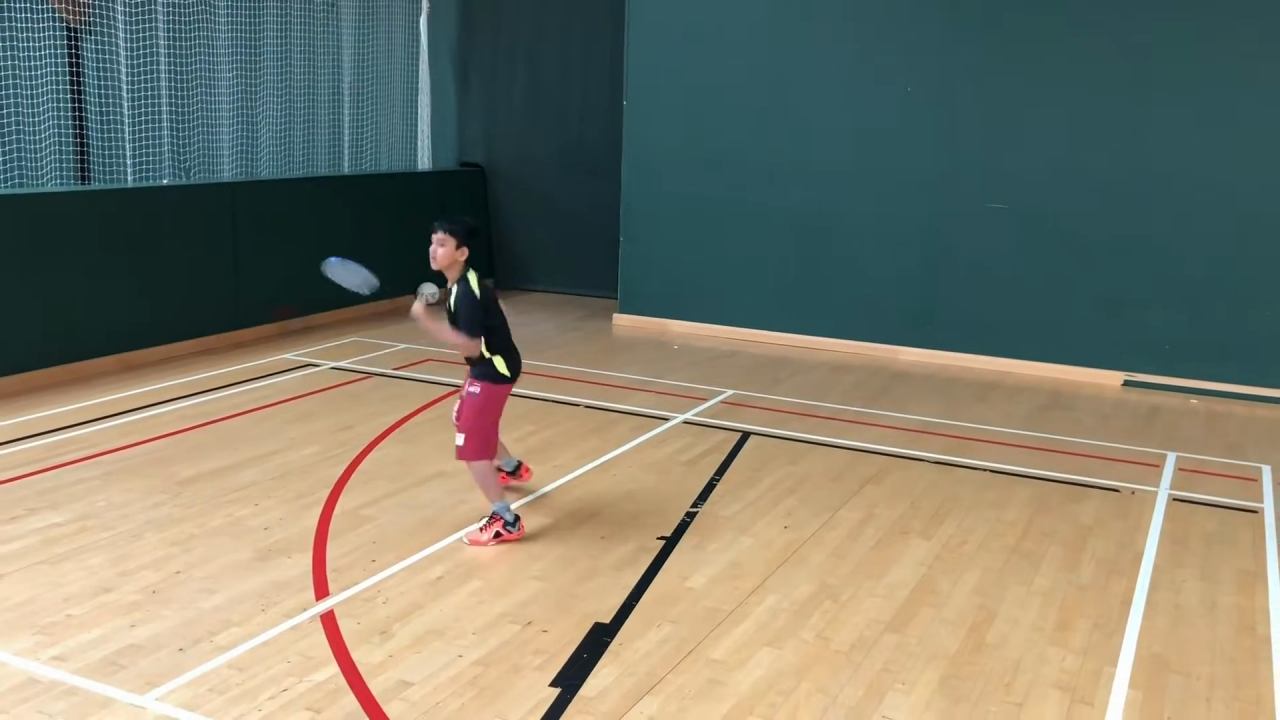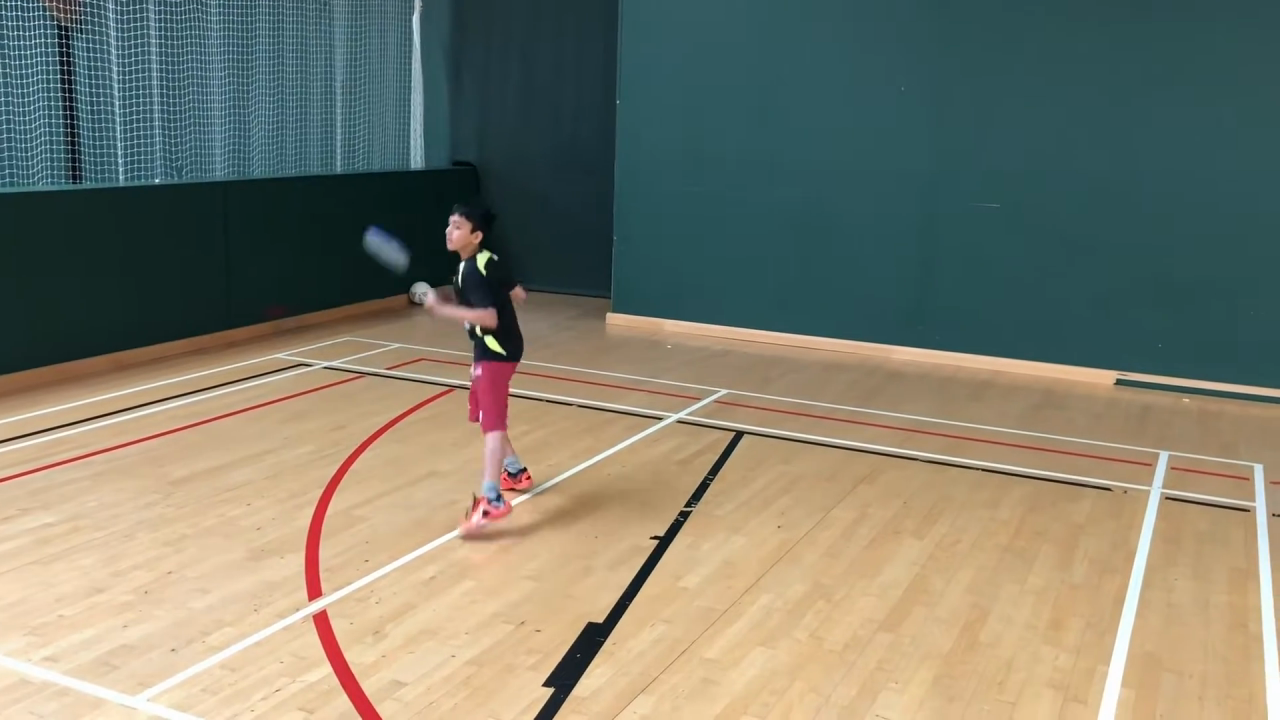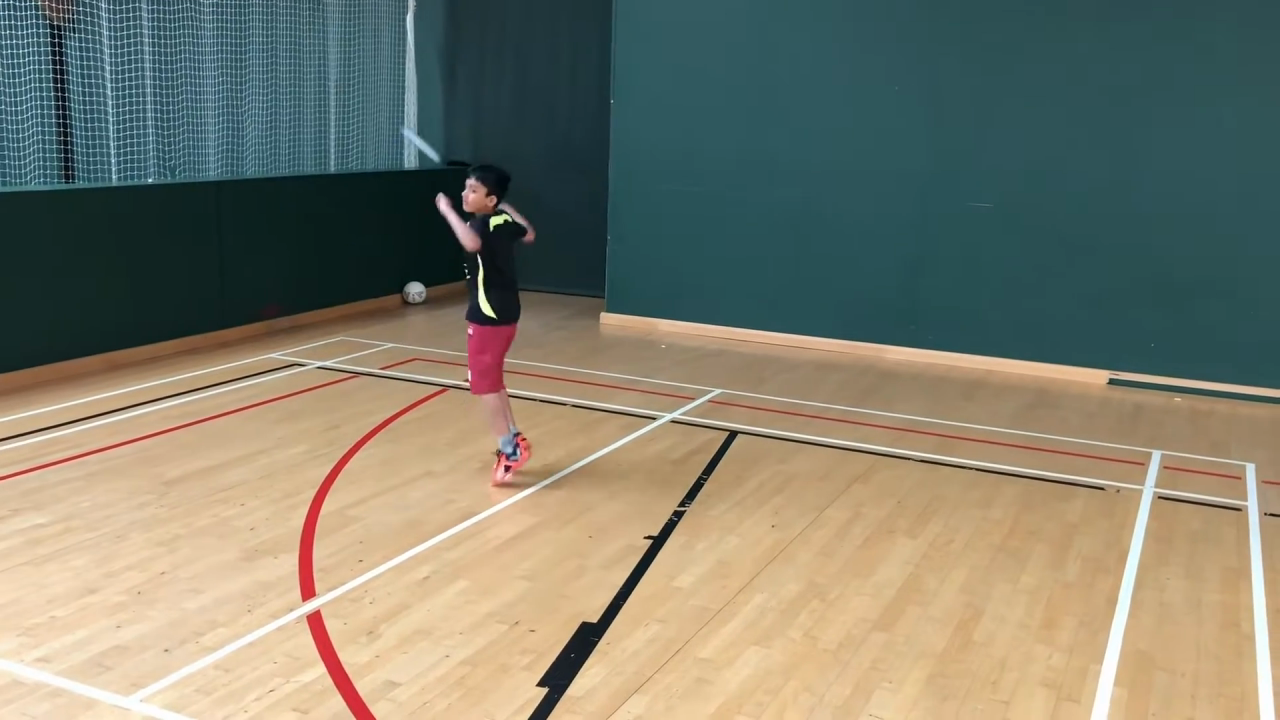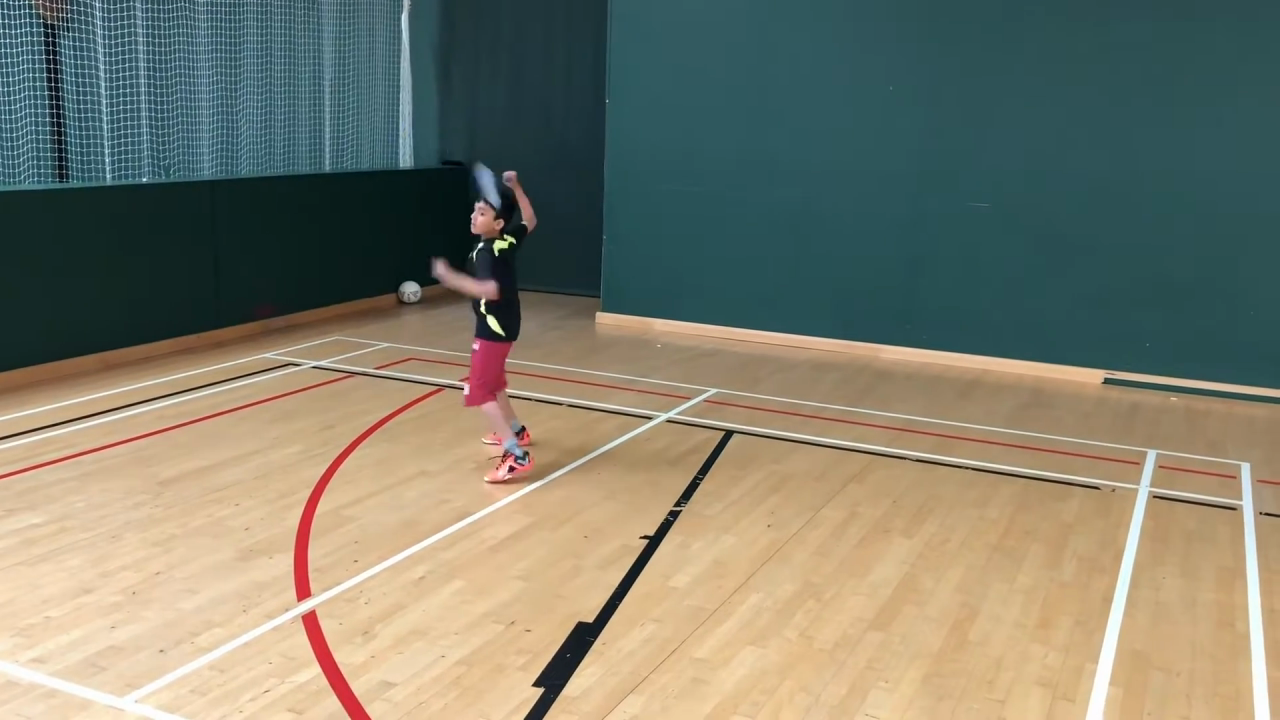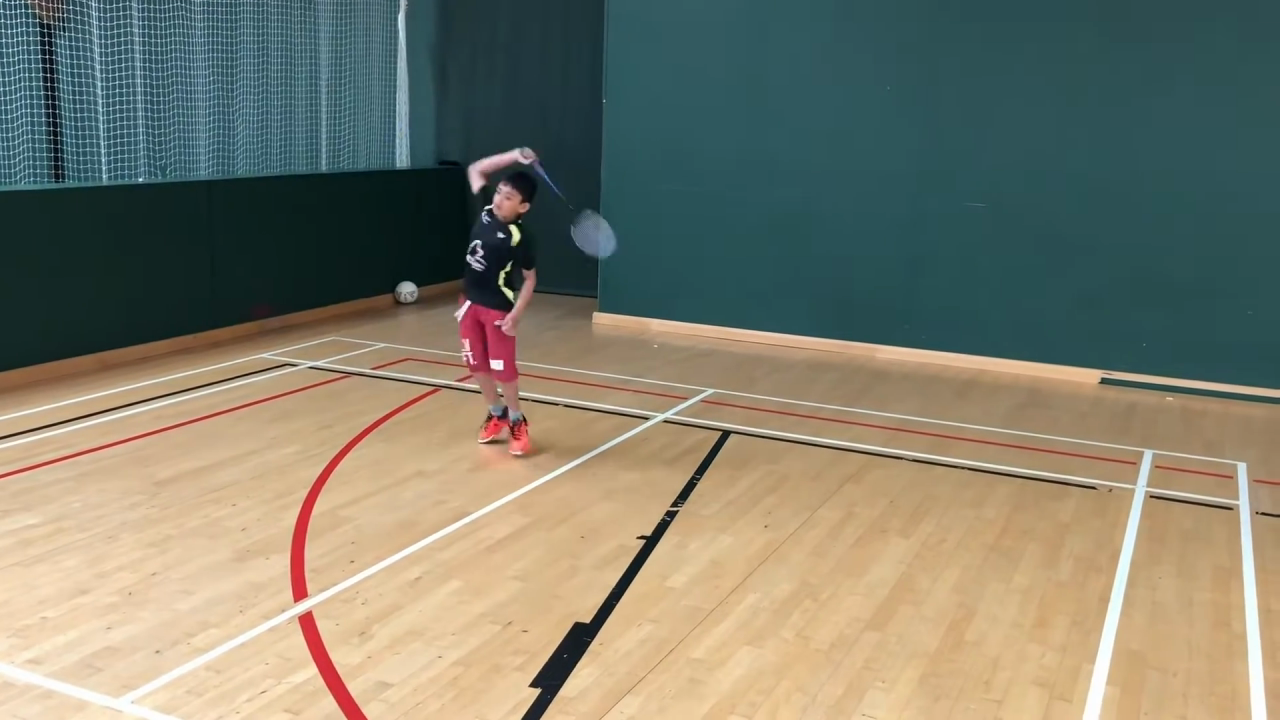
dt=0.2s
person 1, frame 1
left shoulder: (465, 294)
right shoulder: (463, 283)
left elbow: (472, 348)
right elbow: (493, 308)
left wrist: (429, 322)
right wrist: (445, 316)
left hip: (494, 372)
right hip: (485, 368)
left knee: (472, 445)
right knee: (465, 420)
left ankle: (506, 520)
right ankle: (512, 467)
person 1, frame 2
left shoulder: (471, 272)
right shoulder: (490, 261)
left elbow: (489, 318)
right elbow: (519, 294)
left wrist: (444, 309)
left hip: (495, 353)
right hip: (503, 347)
left knee: (492, 422)
right knee: (483, 408)
left ankle: (491, 499)
right ankle: (515, 471)
person 1, frame 3
left shoulder: (482, 224)
right shoulder: (505, 221)
left elbow: (471, 243)
right elbow: (529, 233)
left wrist: (448, 211)
right wrist: (508, 208)
left hip: (488, 317)
right hip: (506, 314)
left knee: (484, 383)
right knee: (490, 378)
left ankle: (509, 450)
right ankle: (514, 437)
person 1, frame 4
left shoulder: (488, 252)
right shoulder: (507, 240)
left elbow: (490, 291)
right elbow: (530, 221)
left wrist: (450, 277)
right wrist: (515, 187)
left hip: (494, 330)
right hip: (503, 326)
left knee: (479, 394)
right knee: (491, 383)
left ankle: (517, 455)
right ankle: (516, 431)
person 1, frame 5
left shoulder: (519, 237)
right shoulder: (488, 213)
left elbow: (530, 279)
right elbow: (475, 170)
left wrist: (516, 314)
right wrist: (513, 157)
left hip: (499, 307)
right hip: (471, 302)
left knee: (503, 369)
right knee: (477, 365)
left ankle: (516, 421)
right ankle: (497, 414)
